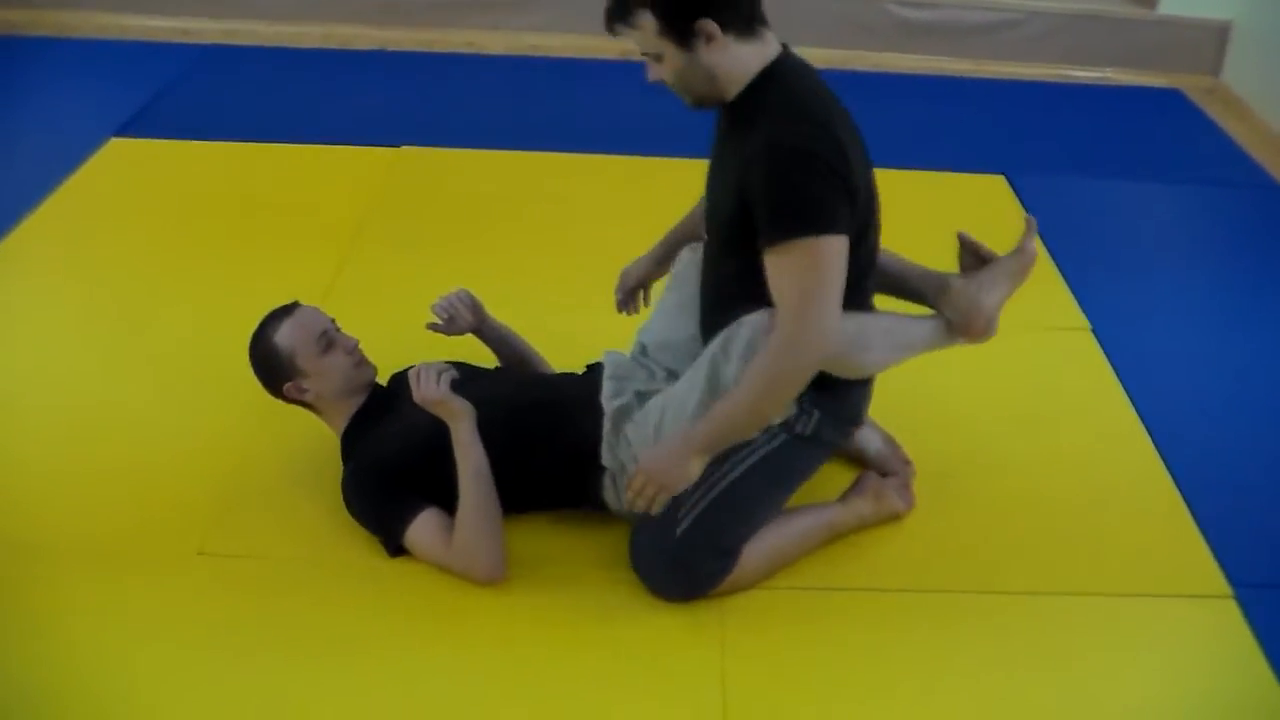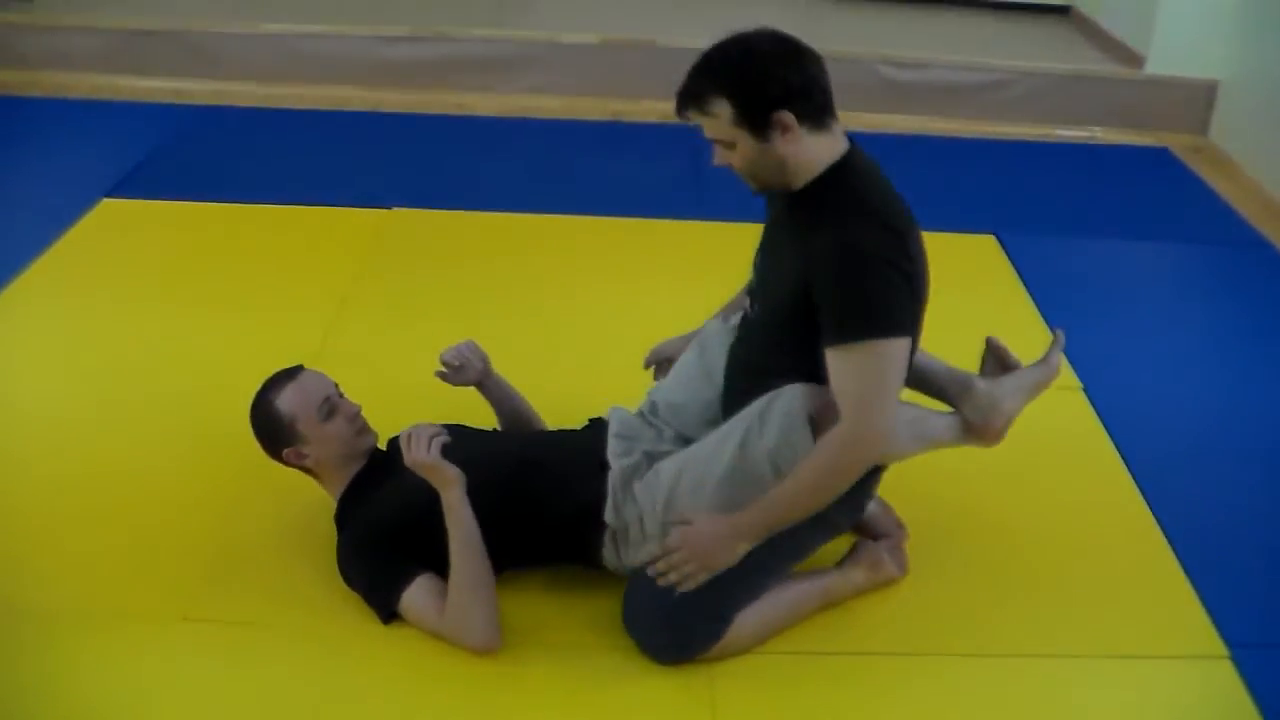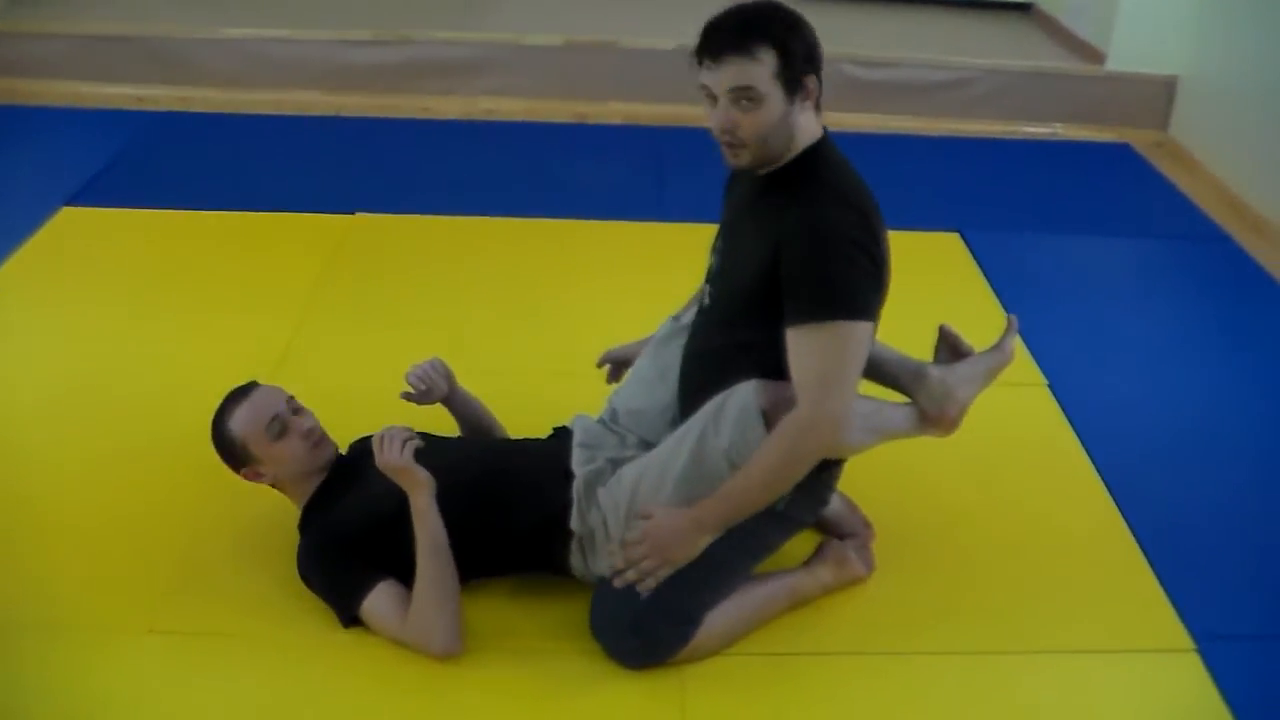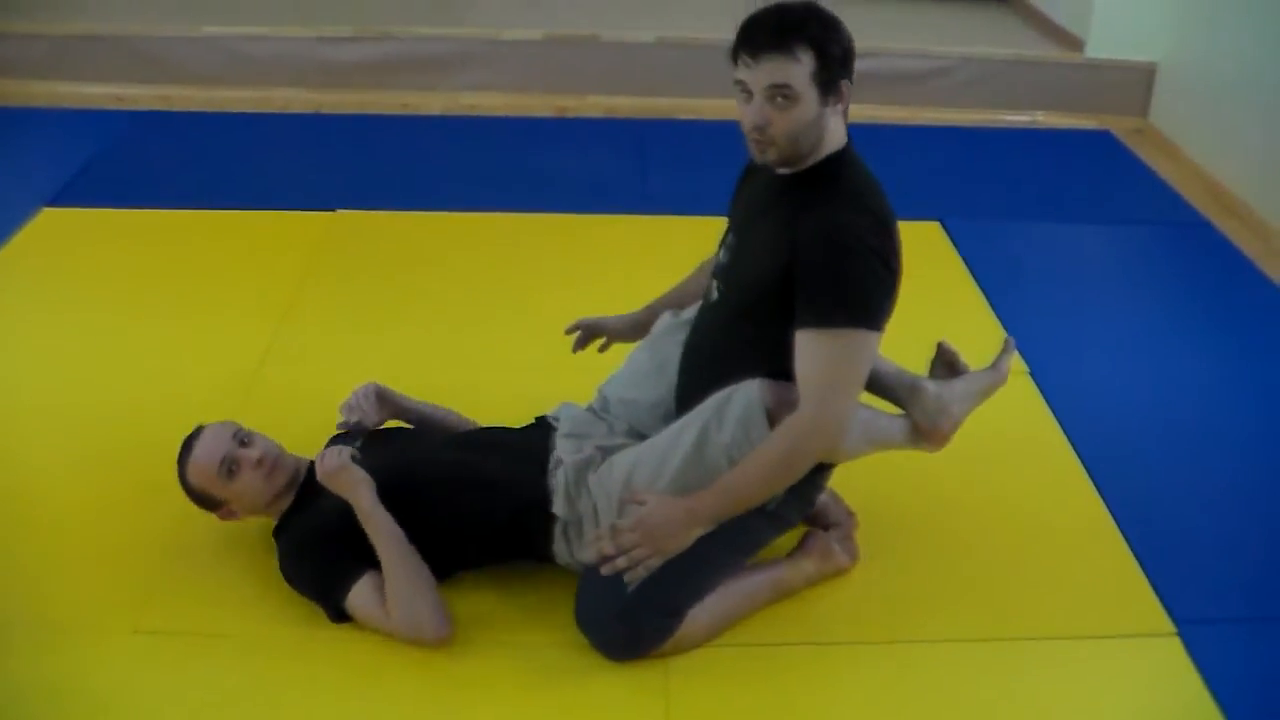
dt=0.4s
person 1, frame 1
left shoulder: (407, 390)
right shoulder: (372, 478)
right elbow: (484, 563)
left wrist: (483, 325)
right wrist: (461, 426)
right hip: (632, 467)
left knee: (711, 262)
right knee: (771, 330)
right ankle: (955, 317)
person 1, frame 2
left shoulder: (402, 451)
right shoulder: (367, 541)
right elbow: (478, 632)
left wrist: (485, 378)
right wrist: (450, 492)
left hip: (621, 449)
right hip: (630, 523)
left knee: (742, 330)
right knee: (806, 409)
right ankle: (969, 422)
person 1, frame 3
left shoulder: (365, 455)
right shoulder: (330, 549)
right elbow: (439, 639)
left wrist: (451, 391)
right wrist: (421, 494)
left hip: (582, 456)
right hip: (595, 532)
left knee: (696, 332)
right knee: (760, 404)
person 1, frame 4
left shoulder: (346, 443)
right shoulder: (311, 547)
right elbow: (428, 624)
left wrist: (392, 405)
right wrist: (362, 499)
left hip: (563, 443)
right hip: (575, 520)
left knee: (695, 326)
right knee: (761, 402)
right ankle: (919, 419)
person 2, frame 1
left shoulder: (791, 144)
right shoulder: (757, 94)
left elbow: (809, 336)
left wrist: (695, 446)
right wrist: (659, 255)
left hip: (799, 388)
right hip: (748, 357)
left knee: (671, 562)
person 2, frame 2
left shoulder: (859, 242)
right shoulder: (806, 180)
left elbow: (868, 433)
left wrist: (738, 532)
left hip: (812, 464)
right hip: (756, 424)
left knee: (662, 622)
left ankle: (857, 570)
person 2, frame 3
left shoulder: (827, 225)
right shoulder: (756, 168)
left elbow: (825, 418)
left wrist: (701, 524)
left hip: (766, 459)
right hip: (712, 424)
left knee: (630, 627)
left ankle: (821, 571)
person 2, frame 4
left shoulder: (844, 234)
right shoulder: (770, 168)
left elbow: (825, 422)
left wrist: (693, 515)
right wrist: (637, 320)
left hip: (758, 454)
right hip: (703, 419)
left knee: (616, 619)
right knee: (583, 466)
left ankle: (807, 561)
